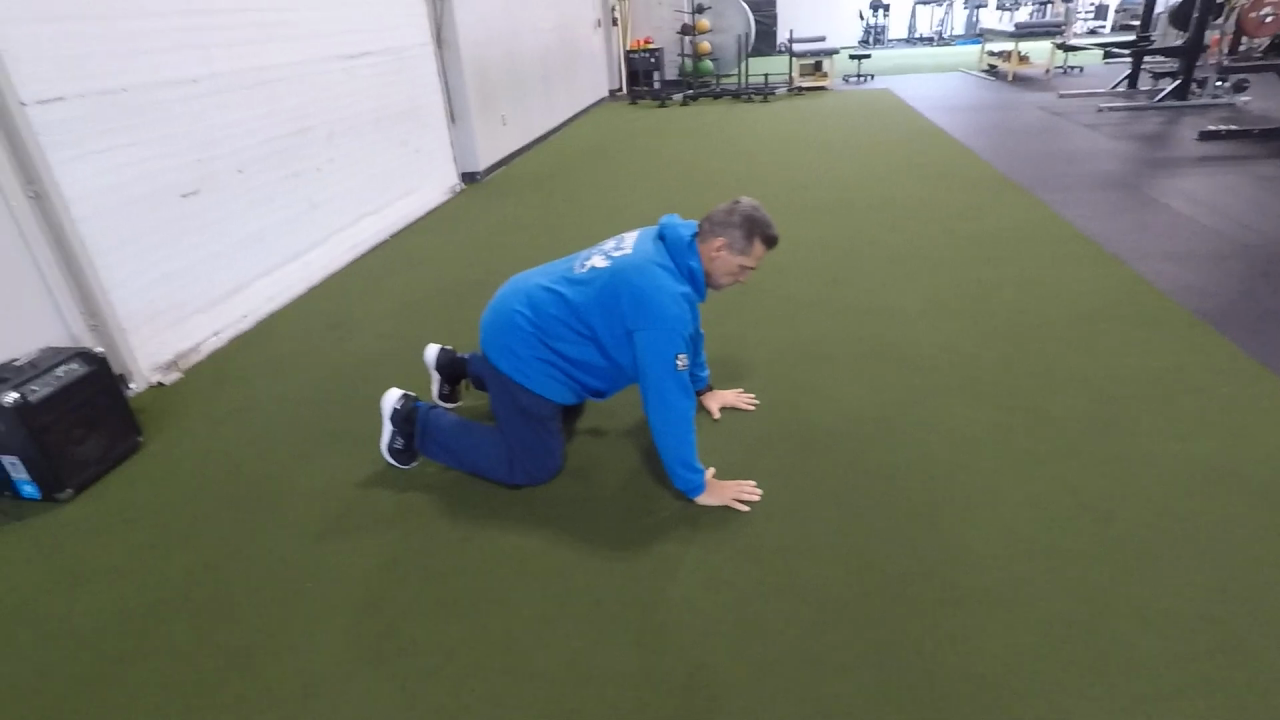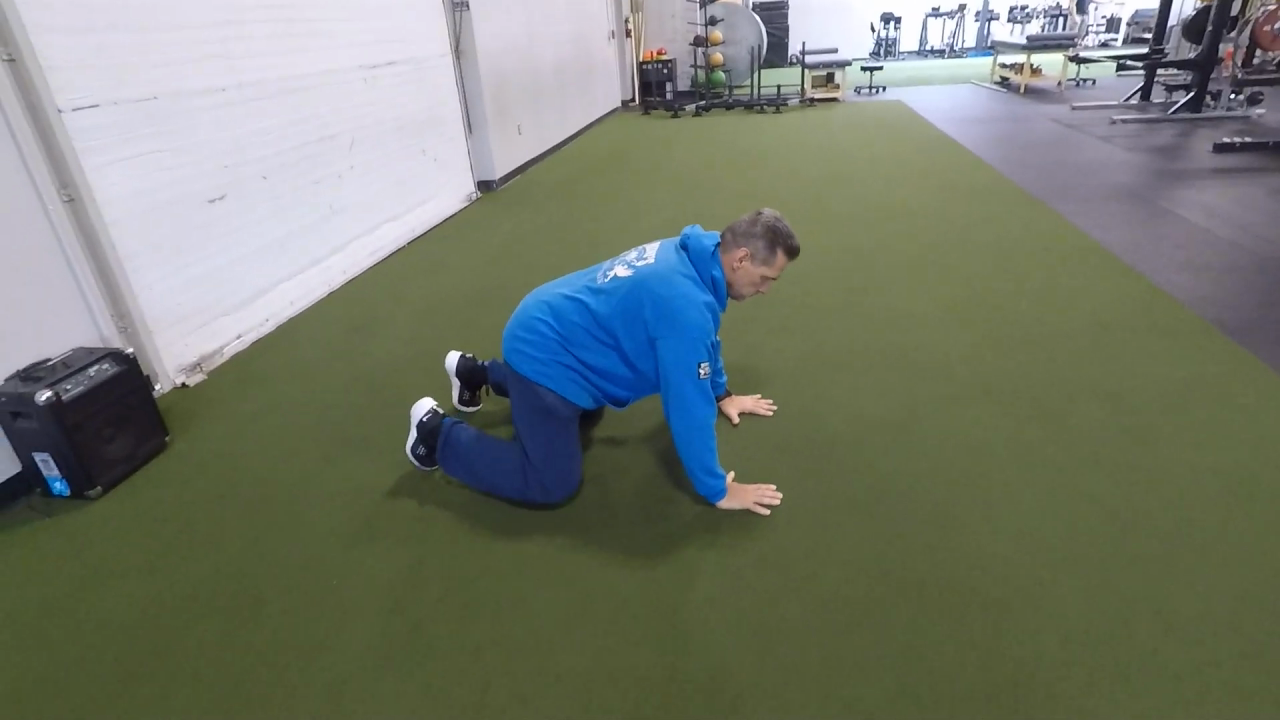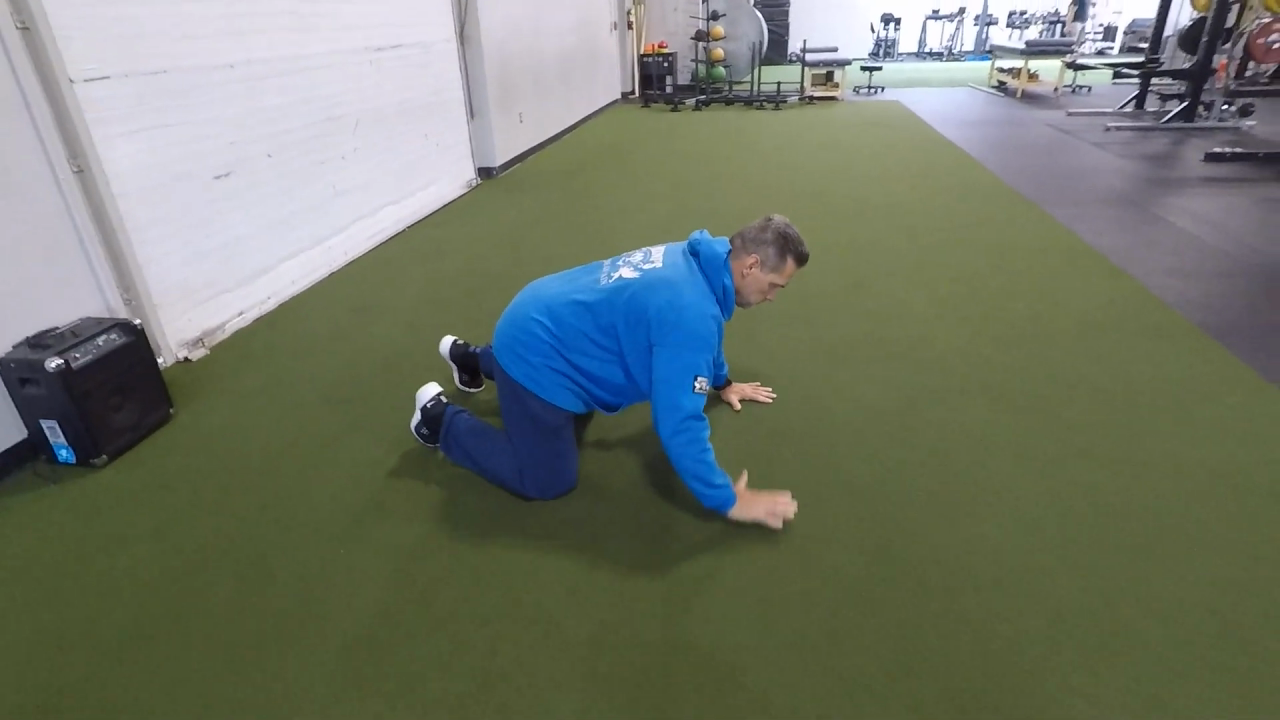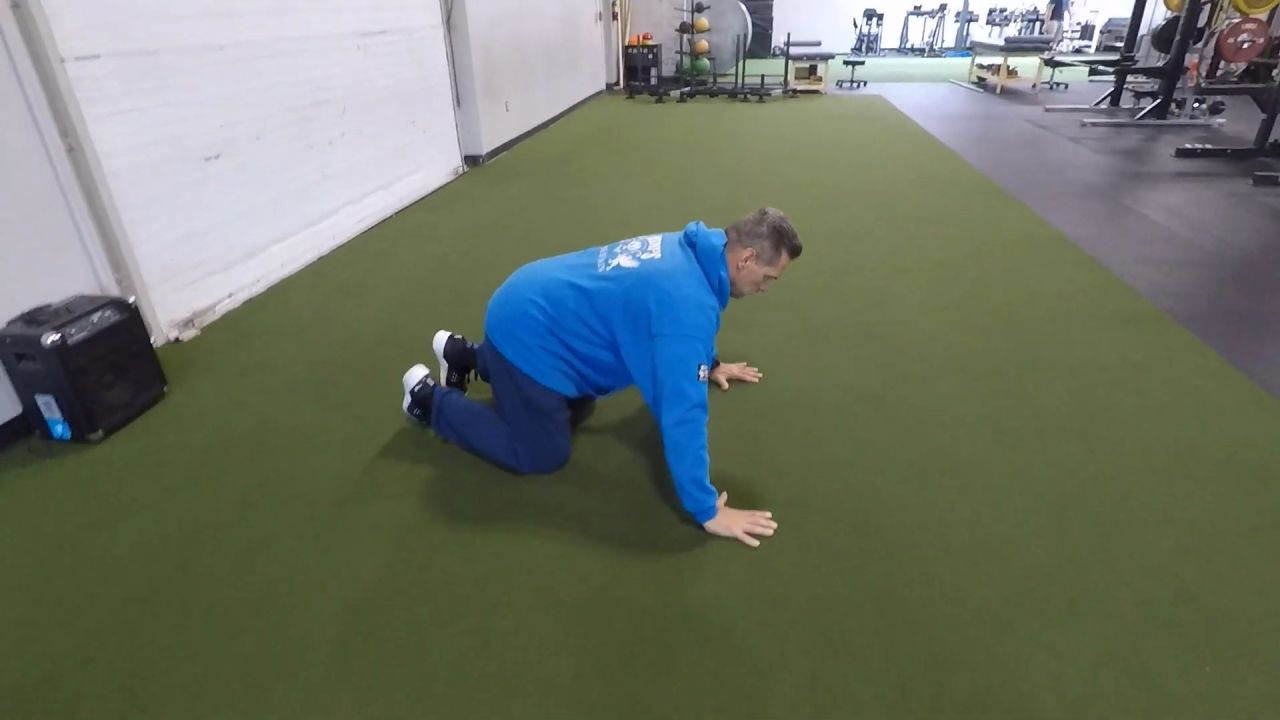
dt=0.4s
person 1, frame 1
left shoulder: (673, 245)
right shoulder: (663, 295)
left elbow: (687, 330)
right elbow: (669, 399)
left wrist: (702, 387)
right wrist: (696, 485)
left hip: (525, 316)
right hip: (522, 344)
left knee: (568, 410)
right knee: (536, 464)
left ankle: (457, 366)
right ankle: (413, 420)
person 1, frame 2
left shoulder: (696, 255)
right shoulder: (685, 303)
right elbow: (690, 407)
left wrist: (721, 393)
right wrist: (717, 490)
left hip: (547, 326)
right hip: (544, 353)
left knee: (586, 413)
right knee: (553, 484)
left ankle: (477, 372)
right ankle: (437, 434)
person 1, frame 3
left shoulder: (696, 261)
right shoulder: (691, 312)
right elbow: (679, 423)
left wrist: (722, 382)
right wrist: (728, 500)
left hip: (537, 322)
right hip: (536, 356)
left knee: (575, 417)
right knee: (550, 481)
left ankle: (473, 358)
right ankle: (441, 419)
person 1, frame 4
left shoulder: (690, 250)
right shoulder: (690, 303)
right elbow: (683, 413)
left wrist: (708, 363)
right wrist: (706, 510)
left hip: (528, 301)
right hip: (528, 333)
left knee: (576, 406)
right knee: (543, 455)
left ankle: (467, 356)
right ankle: (430, 399)
